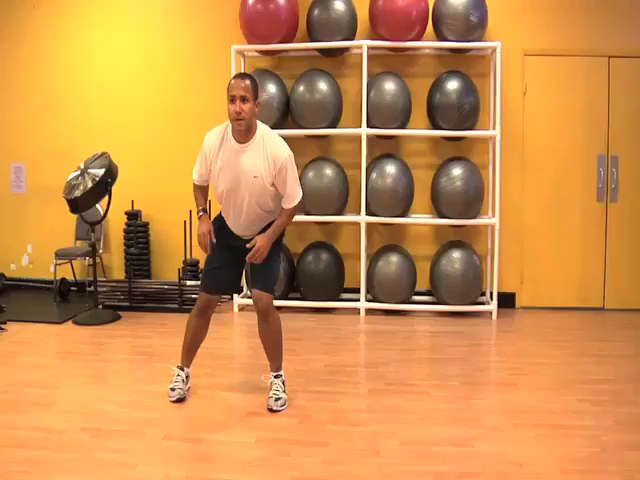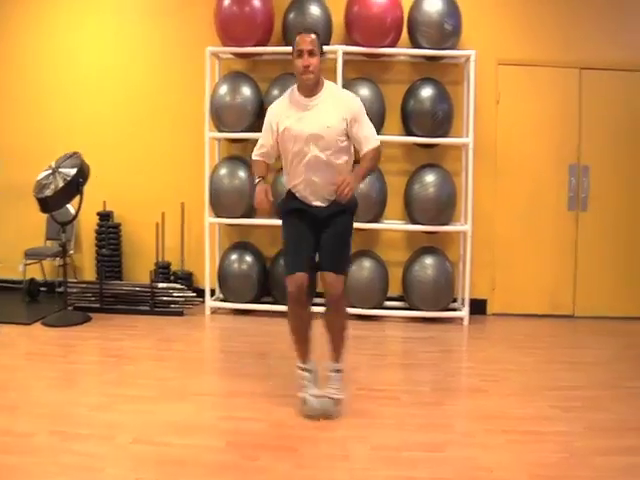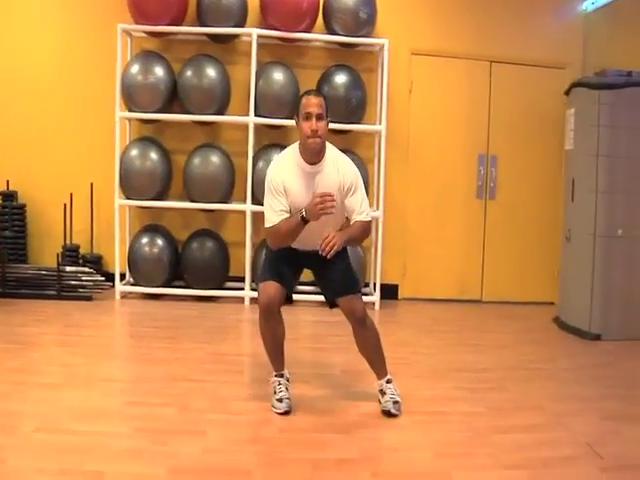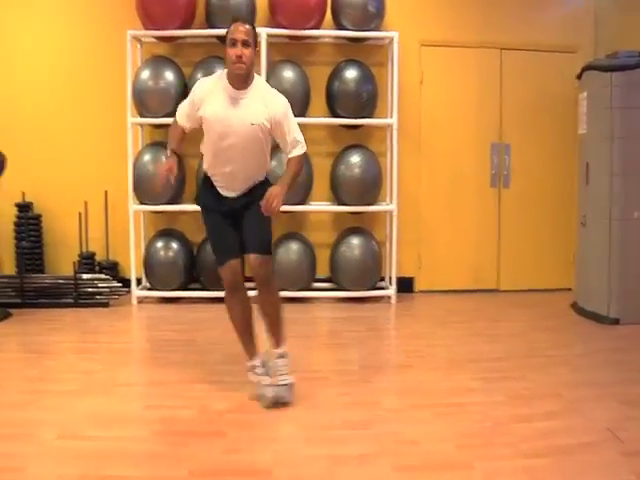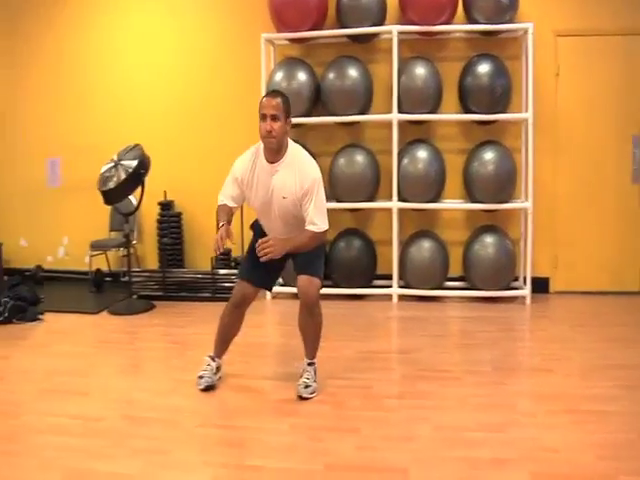
dt=0.5s
person 1, frame 1
left shoulder: (277, 150)
right shoulder: (213, 141)
left elbow: (292, 202)
right elbow: (200, 182)
left wrist: (270, 236)
right wrist: (202, 217)
left hip: (266, 233)
right hip: (227, 231)
left knee: (263, 303)
right knee: (205, 301)
left ankle: (277, 377)
right ankle: (183, 370)
person 1, frame 2
left shoulder: (347, 103)
right shoulder: (279, 108)
left elbow: (372, 148)
right elbow: (262, 154)
left wrist: (356, 175)
right wrist: (261, 182)
left hip: (336, 207)
right hip: (298, 206)
left knee: (335, 290)
right knee: (296, 287)
left ankle: (336, 371)
right ankle: (306, 370)
person 1, frame 3
left shoulder: (345, 168)
right shoulder: (279, 169)
left elbow: (364, 224)
right elbow: (274, 238)
left wrist: (341, 235)
right wrist: (306, 217)
left hip: (329, 247)
right hip: (287, 246)
left knee: (356, 311)
right knee: (267, 300)
left ankle: (384, 382)
right ankle: (279, 377)
person 1, frame 4
left shoulder: (273, 101)
right shoulder: (205, 89)
left elbow: (296, 151)
right elbow: (181, 123)
left wrist: (282, 186)
right wrist: (172, 154)
left hip: (255, 193)
right hip: (215, 192)
left knee: (261, 270)
right knee: (232, 277)
left ankle: (280, 354)
right ankle: (255, 361)
person 1, frame 5
left shoulder: (306, 169)
right shoulder: (245, 163)
left elbow: (318, 233)
right elbow: (226, 201)
left wrist: (284, 246)
right wrist: (223, 224)
left hip: (304, 239)
right hip: (266, 235)
left knee: (309, 294)
right knee: (240, 297)
left ankle: (310, 366)
right ankle: (215, 361)
